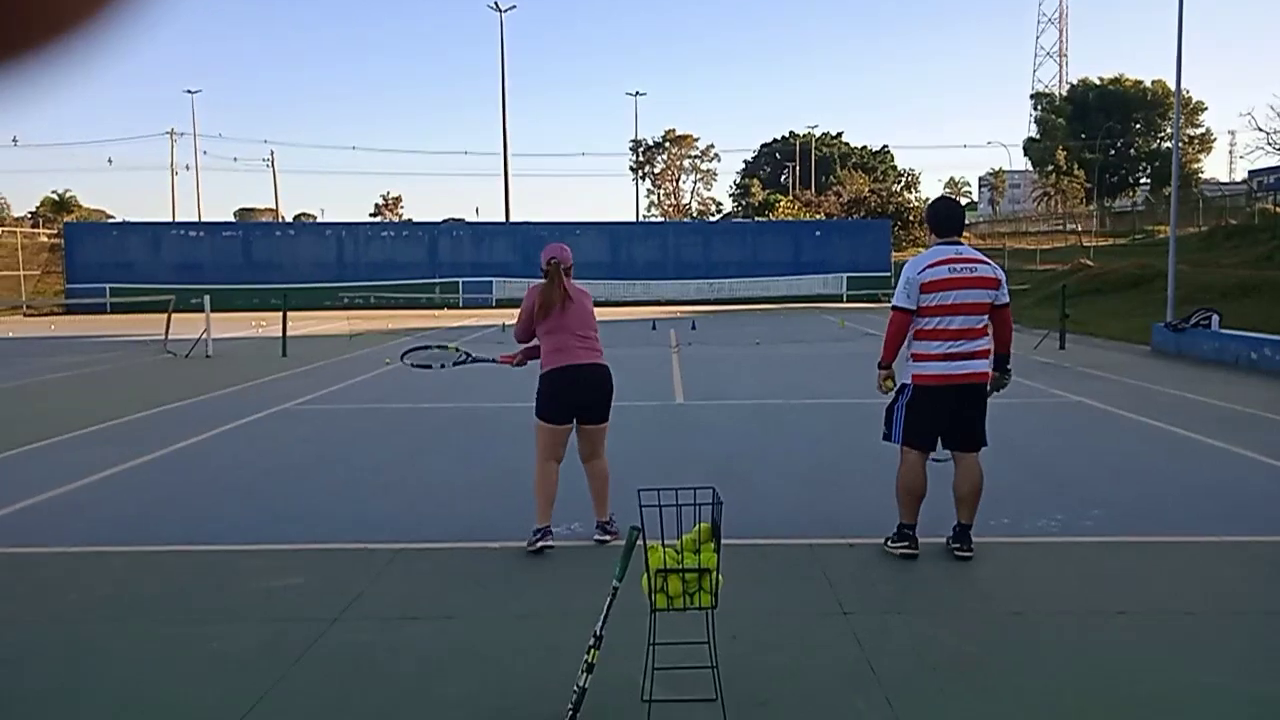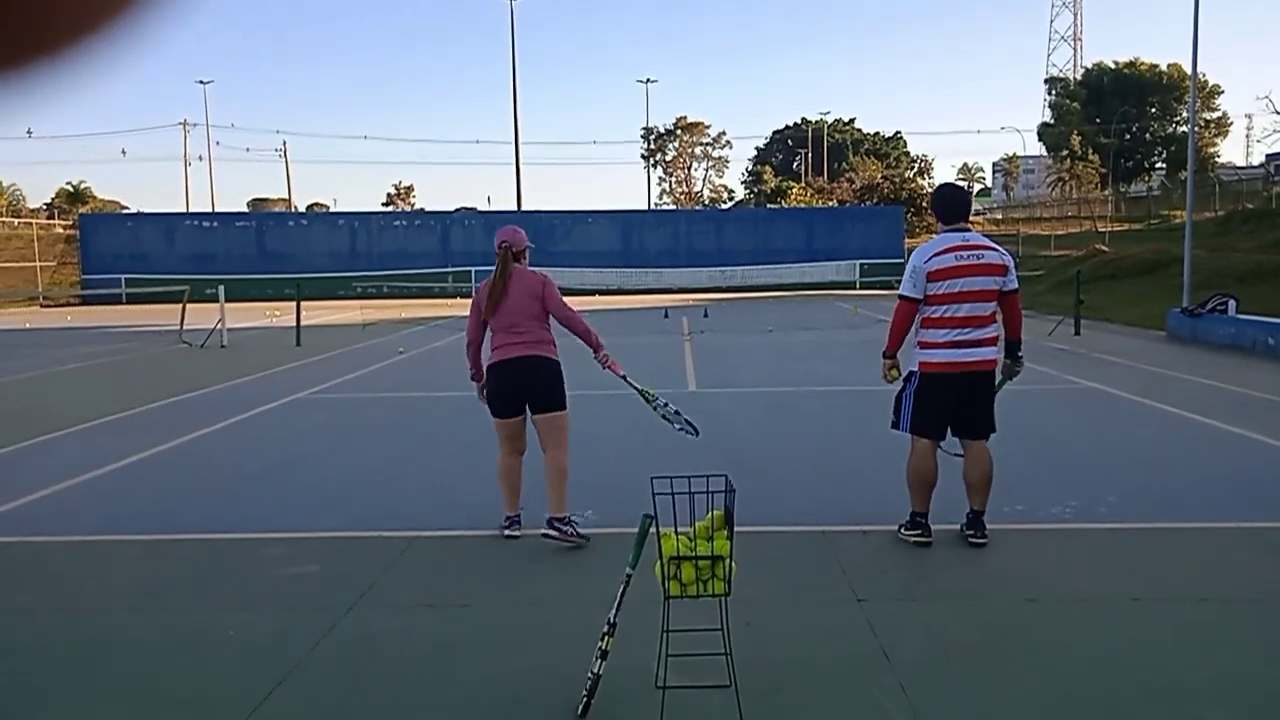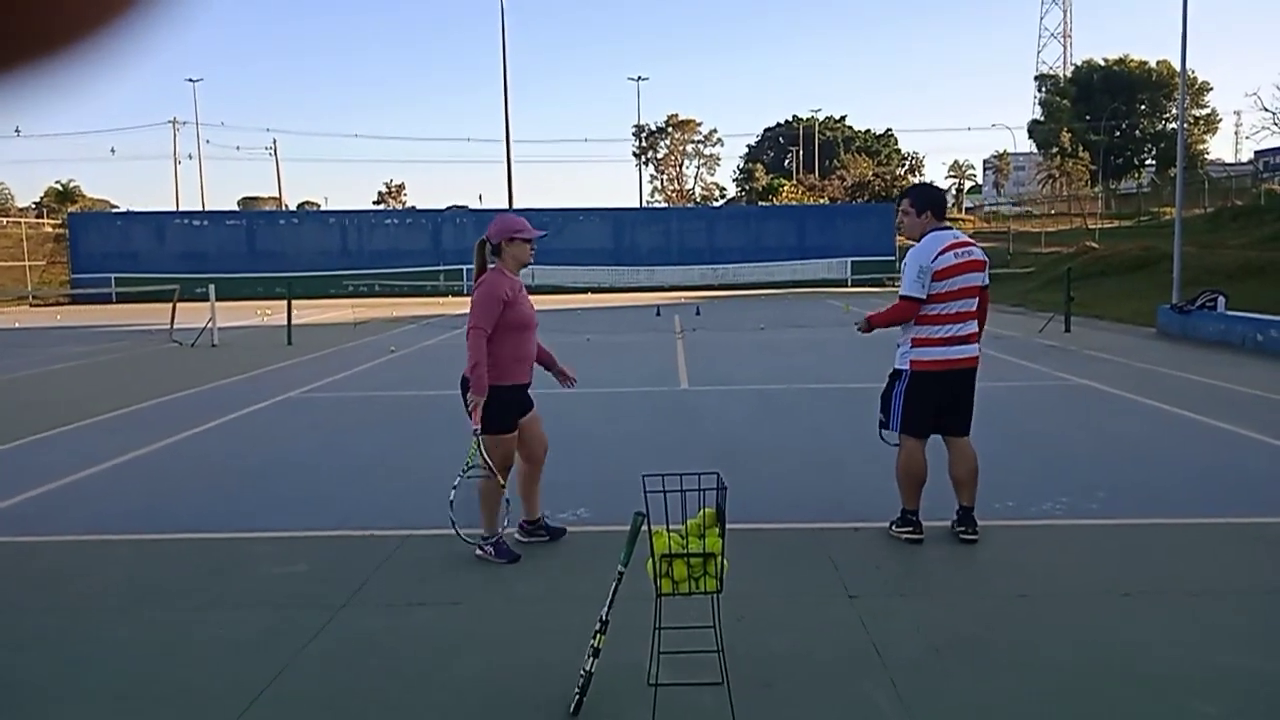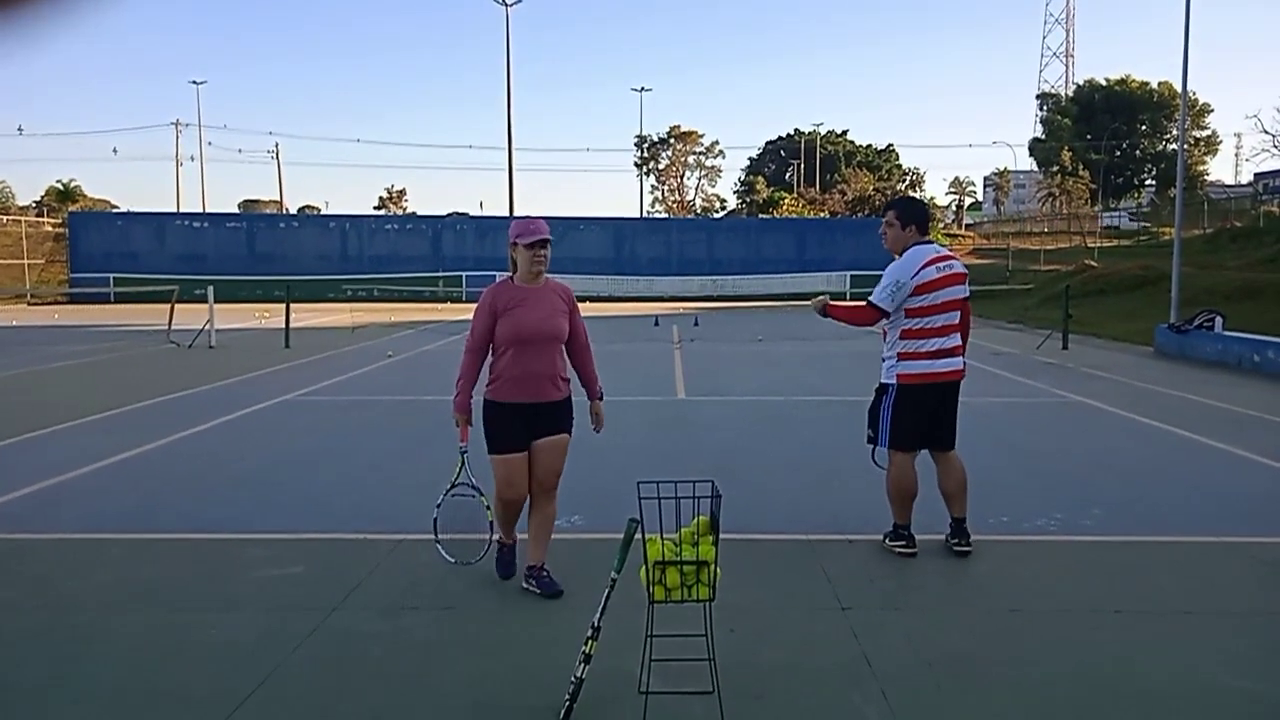
dt=0.7s
person 1, frame 1
left shoulder: (917, 267)
right shoulder: (990, 269)
left elbow: (900, 322)
right elbow: (1003, 323)
left wrist: (885, 364)
right wrist: (1000, 365)
left hip: (927, 378)
right hip: (974, 377)
left knee: (913, 454)
right knee: (967, 455)
left ankle: (906, 534)
right ankle: (963, 535)
person 1, frame 2
left shoulder: (925, 255)
right shoulder: (998, 255)
left elbow: (906, 310)
right elbow: (1012, 309)
left wrist: (890, 354)
right wrist: (1013, 353)
left hip: (934, 366)
right hip: (981, 364)
left knee: (924, 442)
right knee: (976, 443)
left ankle: (919, 522)
right ankle: (976, 522)
person 1, frame 3
left shoulder: (921, 254)
right shoulder: (975, 251)
left elbow: (907, 310)
right elbow: (981, 304)
left wrist: (871, 322)
left hip: (922, 363)
right hip: (963, 360)
left knee: (911, 439)
right knee: (959, 438)
left ankle: (909, 519)
right ankle: (966, 517)
person 1, frame 4
left shoulder: (904, 268)
right shoulder: (954, 264)
left elbow: (869, 315)
right elbow: (964, 318)
left wrist: (827, 308)
left hip: (908, 378)
right hip: (948, 373)
left knee: (901, 454)
right knee: (945, 452)
left ankle: (902, 533)
right ankle: (960, 531)
person 2, frame 1
left shoulder: (537, 294)
right shoulder: (584, 296)
left elbow: (520, 335)
right wrist: (528, 354)
left hip: (558, 378)
right hip: (597, 374)
left knee: (548, 459)
right knee: (594, 456)
left ankle: (542, 529)
right ankle: (603, 523)
person 2, frame 2
left shoulder: (485, 290)
right shoulder: (540, 280)
left elbow: (473, 339)
right elbow: (566, 315)
left wrist: (478, 375)
right wrist: (597, 346)
left hip: (500, 372)
right hip: (540, 366)
left knee: (510, 449)
right knee: (555, 448)
left ankle: (512, 517)
right ankle: (559, 518)
person 2, frame 3
left shoulder: (513, 283)
right shoulder: (494, 284)
right elbow: (476, 335)
left wrist: (553, 364)
right wrist: (478, 386)
left hip: (513, 388)
right hip: (492, 391)
left knee: (536, 453)
right knee: (498, 466)
left ankle: (531, 523)
right ankle: (489, 540)
person 2, frame 4
left shoulder: (563, 295)
right shoulder: (495, 296)
left elbow: (579, 348)
right elbow: (474, 351)
left wrist: (594, 395)
right wrist: (462, 401)
left hip: (555, 407)
right hip: (504, 409)
left knee: (546, 490)
right knee: (510, 495)
left ankle: (536, 569)
right ankle: (506, 541)
